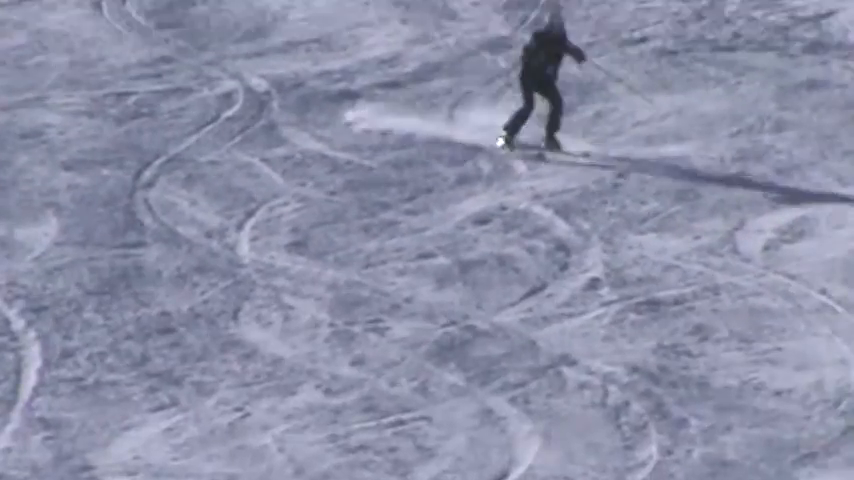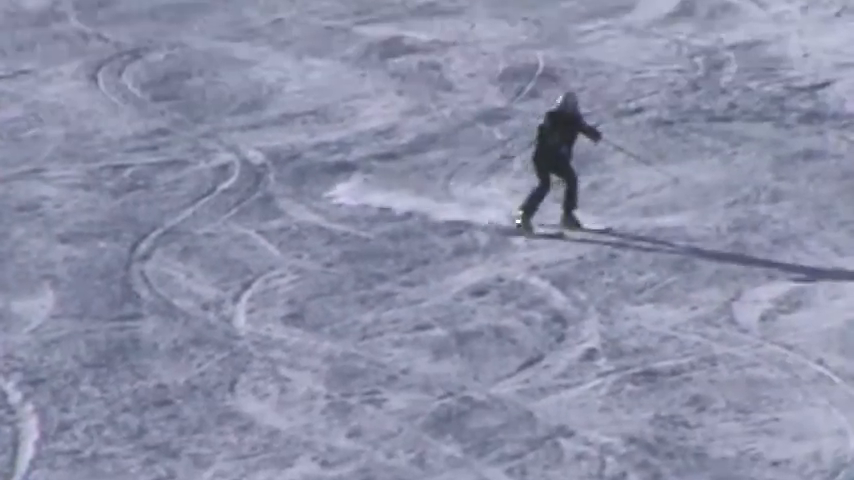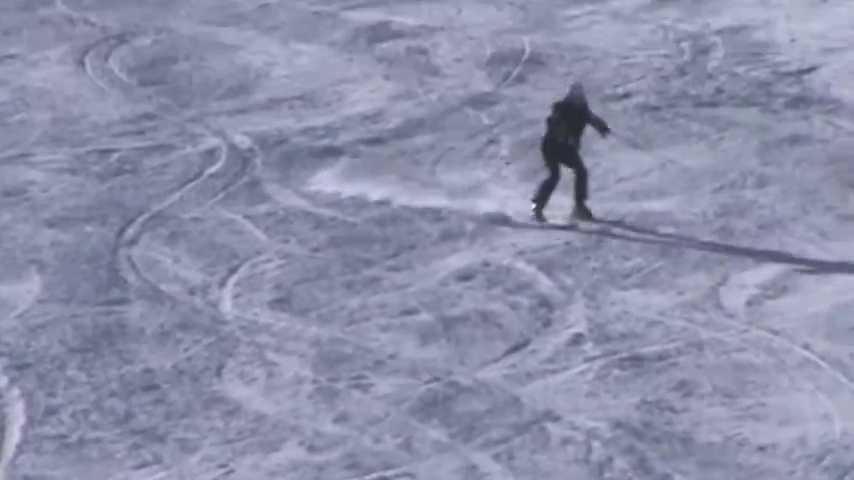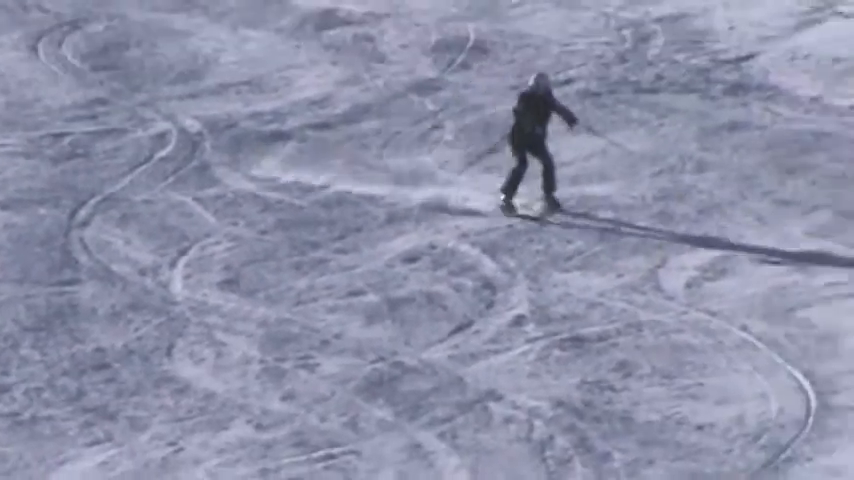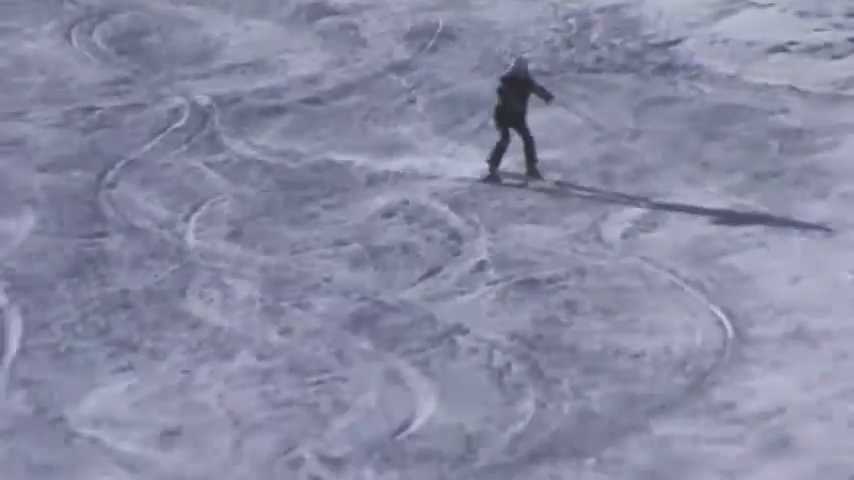
dt=0.1s
person 1, frame 1
left shoulder: (561, 41)
right shoulder: (538, 37)
left elbow: (571, 49)
right elbow: (529, 51)
left wrist: (579, 56)
left hip: (546, 77)
right hip: (529, 75)
left knee: (557, 103)
right knee: (528, 106)
left ankle: (550, 136)
right ankle: (507, 135)
person 1, frame 2
left shoulder: (575, 120)
right shoulder: (552, 117)
left elbow: (586, 128)
right elbow: (543, 129)
left wrist: (595, 134)
left hip: (560, 159)
right hip: (543, 156)
left knee: (572, 181)
right knee: (544, 185)
left ankle: (568, 215)
right ankle: (524, 216)
person 1, frame 3
left shoulder: (582, 110)
right shoulder: (559, 108)
left elbow: (594, 120)
right elbow: (552, 122)
left wrist: (603, 128)
left hip: (568, 148)
right hip: (551, 146)
left knee: (581, 172)
right knee: (554, 175)
left ankle: (580, 205)
right ankle: (537, 206)
person 1, frame 4
left shoulder: (548, 100)
right shoulder: (525, 98)
left elbow: (560, 109)
right elbow: (518, 111)
left wrist: (570, 118)
left hip: (535, 138)
right hip: (519, 136)
left knee: (548, 163)
right knee: (522, 165)
left ankle: (549, 196)
right ankle: (506, 196)
person 1, frame 5
left shoulder: (526, 81)
right shoulder: (506, 80)
left elbow: (537, 88)
right elbow: (502, 91)
left wrist: (547, 96)
left hip: (517, 115)
right hip: (503, 114)
left knee: (528, 138)
right knee: (505, 138)
left ankle: (531, 167)
right ankle: (492, 167)
